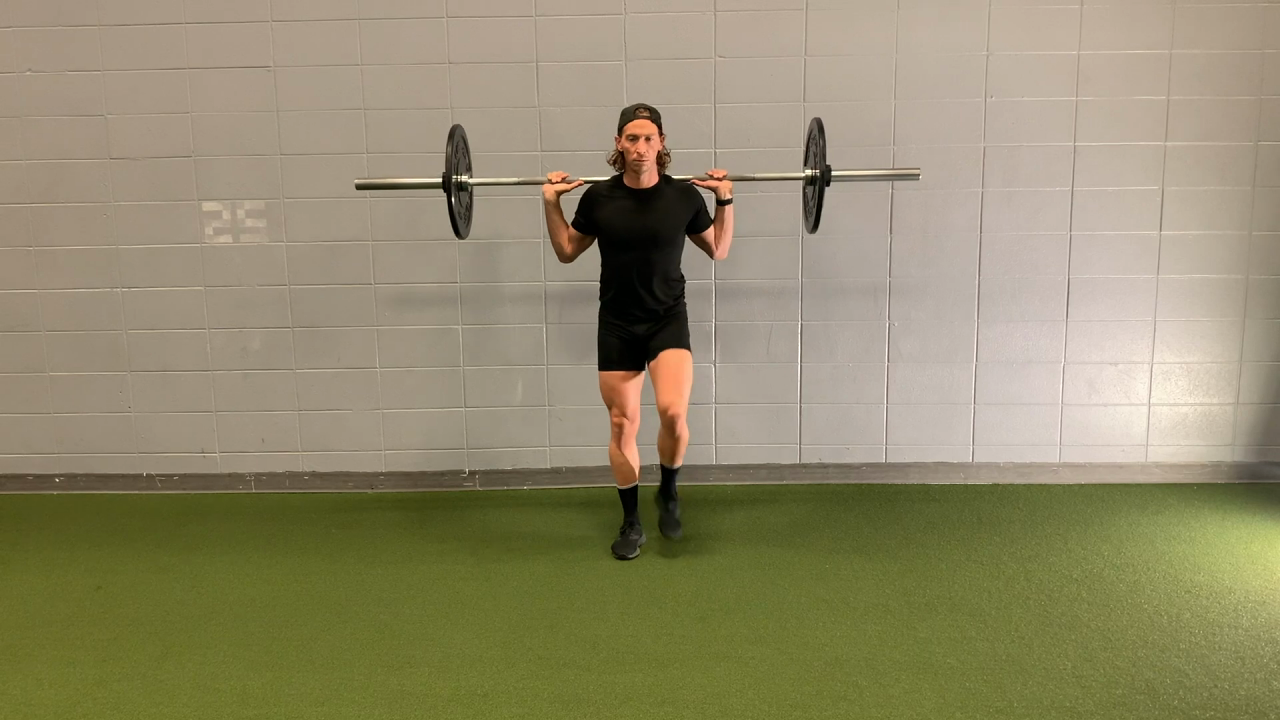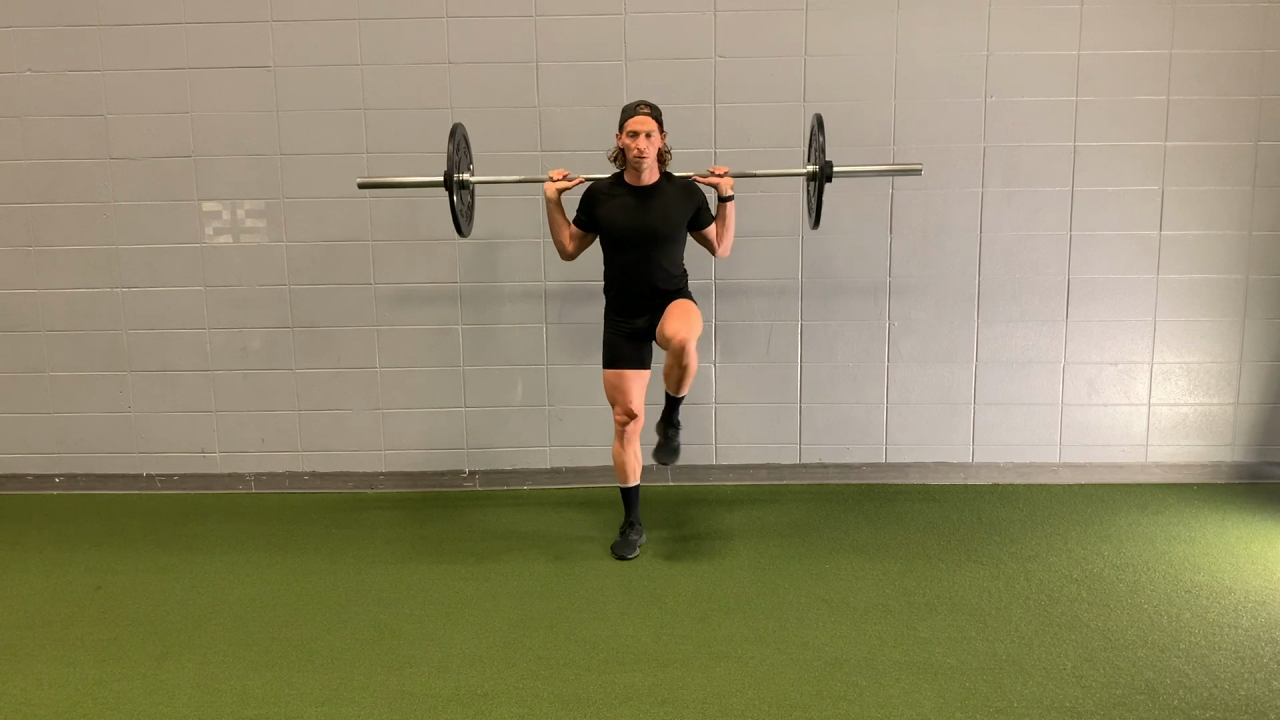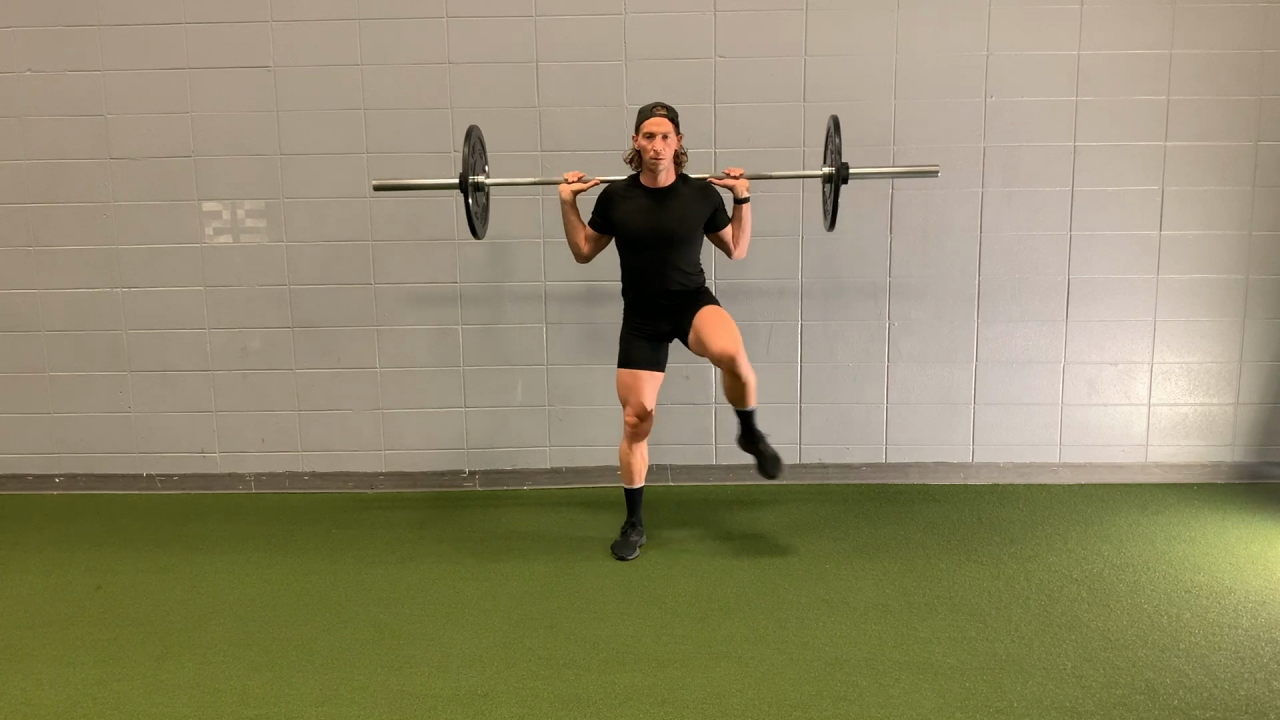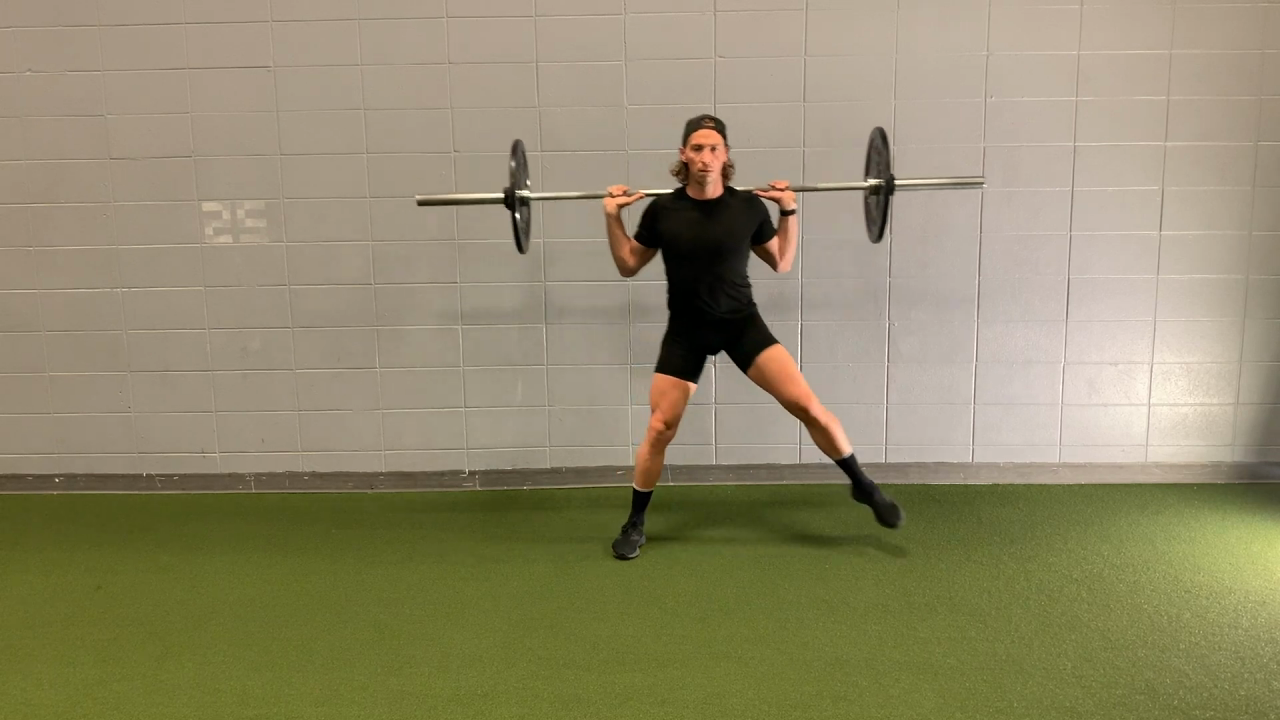
dt=0.3s
person 1, frame 1
left shoulder: (684, 196)
right shoulder: (598, 197)
left elbow: (718, 250)
right elbow: (566, 252)
left wrist: (725, 201)
right wrist: (550, 204)
left hip: (667, 317)
right hip: (617, 322)
left knee: (674, 412)
right knee: (623, 423)
left ankle: (668, 488)
right ankle: (631, 523)
person 1, frame 2
left shoulder: (685, 192)
right shoulder: (599, 195)
left elbow: (720, 247)
right elbow: (569, 249)
left wrist: (726, 197)
right wrist: (552, 201)
left hip: (671, 300)
right hip: (622, 317)
left knee: (682, 340)
right knee: (625, 421)
left ankle: (671, 420)
right ankle: (632, 523)
person 1, frame 3
left shoulder: (700, 194)
right shoulder: (615, 197)
left elbow: (736, 250)
right elbow: (584, 251)
left wrist: (741, 199)
right wrist: (566, 202)
left hip: (692, 301)
right hip: (641, 317)
left knee: (731, 353)
right knee: (636, 419)
left ankle: (751, 434)
right ankle: (633, 523)
person 1, frame 4
left shoulder: (747, 206)
right shoulder: (662, 209)
left elbow: (781, 262)
right elbow: (628, 266)
left wrist: (788, 211)
right wrist: (612, 217)
left hip: (740, 322)
right hip: (686, 331)
left knee: (805, 404)
right knee: (660, 427)
left ankle: (863, 487)
right ankle: (634, 523)
